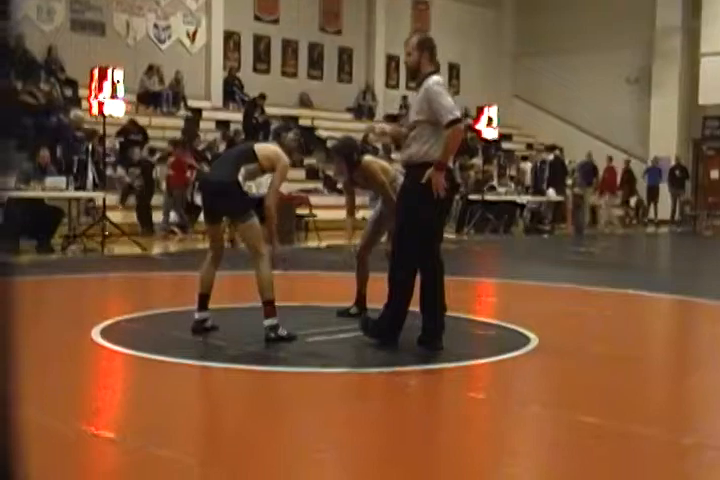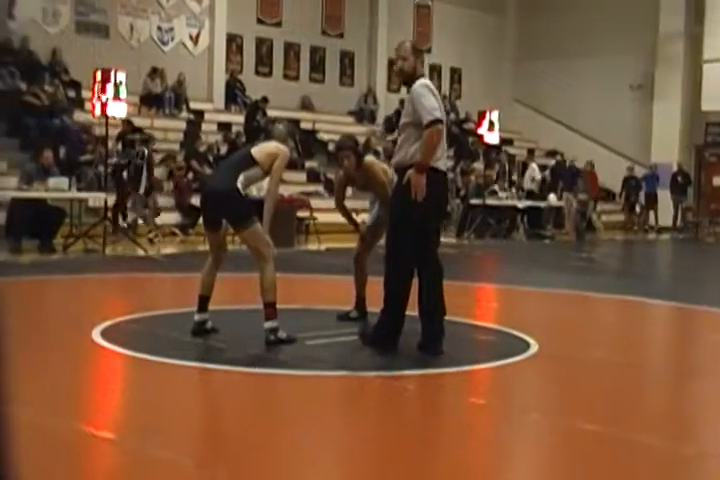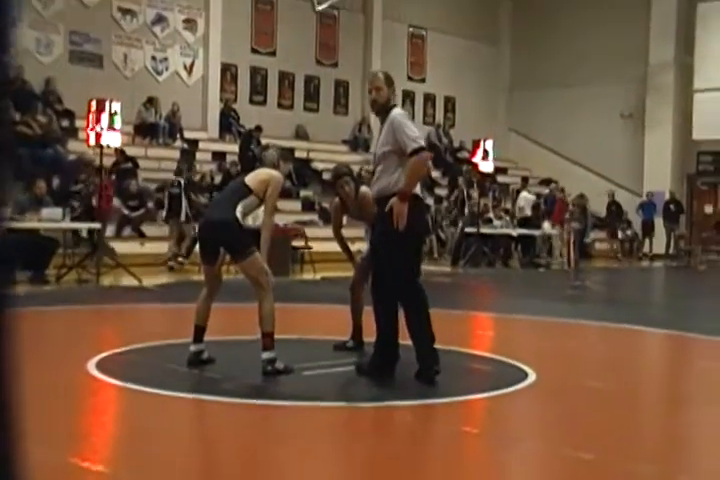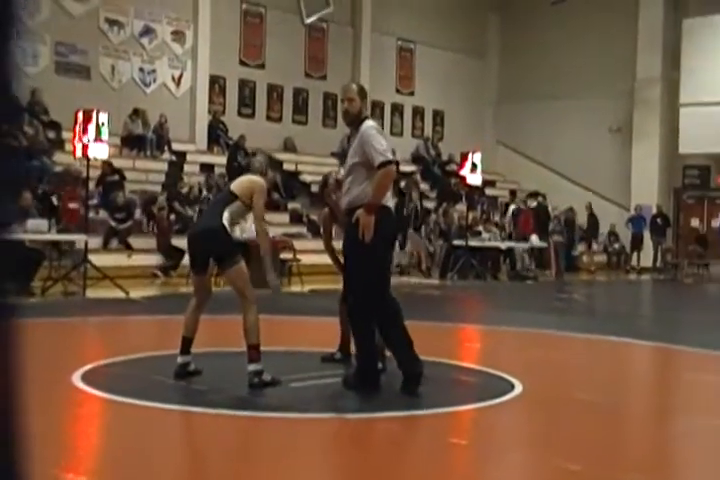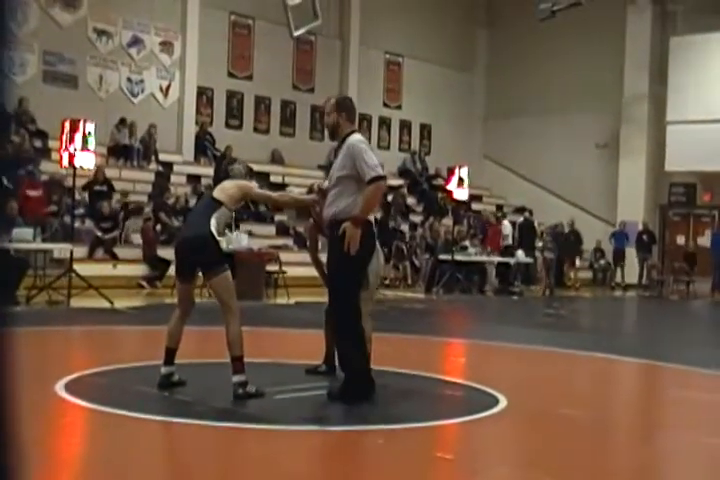
dt=0.7s
person 1, frame 1
left shoulder: (433, 86)
right shoulder: (425, 88)
left elbow: (457, 127)
left wrist: (439, 167)
right wrist: (398, 133)
left hip: (426, 178)
right hip: (423, 178)
left knee: (405, 255)
right knee: (427, 256)
left ankle: (389, 326)
right ankle: (432, 332)
person 1, frame 2
left shoulder: (420, 88)
right shoulder: (424, 90)
left elbow: (435, 128)
left wrist: (420, 169)
left hip: (418, 181)
right hip: (433, 182)
left knee: (400, 259)
right knee: (427, 259)
left ankle: (387, 332)
right ankle: (432, 336)
person 1, frame 3
left shoulder: (397, 118)
right shoulder: (387, 123)
left elbow: (422, 156)
left wrist: (404, 197)
left hip: (398, 211)
right hip: (391, 211)
left knee: (386, 287)
right knee: (407, 286)
left ankle: (384, 361)
right ankle: (426, 361)
person 1, frame 4
left shoulder: (367, 130)
right shoulder: (358, 134)
left elbow: (388, 169)
left wrist: (369, 209)
left hip: (368, 222)
right hip: (362, 222)
left knee: (360, 300)
right knee: (377, 298)
left ankle: (367, 373)
right ankle: (408, 365)
person 1, frame 5
left shoulder: (356, 145)
right shoulder: (345, 148)
left elbow: (378, 184)
left wrist: (357, 222)
right wrist: (325, 209)
left hip: (350, 234)
right hip: (345, 234)
left knee: (343, 310)
right knee: (346, 308)
left ankle: (355, 384)
right ankle: (360, 380)
person 2, frame 1
left shoulder: (258, 147)
right shoulder: (282, 158)
right elbow: (269, 203)
left wrist: (232, 229)
right wrist: (274, 240)
left hip: (208, 182)
right hip: (228, 185)
left knee: (215, 252)
right knee: (261, 253)
left ankle: (201, 317)
right ankle: (271, 326)
person 2, frame 2
left shoulder: (259, 148)
right shoulder: (282, 151)
right elbow: (271, 191)
left wrist: (225, 223)
right wrist: (265, 230)
left hip: (209, 190)
right hip: (229, 193)
left knee: (216, 256)
right knee: (266, 257)
left ankle: (200, 320)
right ankle: (272, 330)
person 2, frame 3
left shoulder: (255, 174)
right shoulder: (276, 177)
right elbow: (267, 219)
right wrist: (263, 260)
left hip: (207, 224)
right hip: (227, 225)
left knee: (211, 287)
right knee: (265, 287)
left ankle: (196, 350)
right ankle: (269, 359)
person 2, frame 4
left shoulder: (243, 181)
right shoulder: (259, 183)
right elbow: (260, 227)
right wrist: (269, 270)
left hip: (196, 233)
right hip: (215, 233)
left knee: (200, 298)
right knee: (248, 299)
left ankle: (183, 362)
right ankle: (256, 371)
person 2, frame 5
left shoulder: (220, 189)
right shoulder: (241, 187)
right elbow: (278, 199)
right wrist: (314, 199)
left hip: (184, 241)
right hip: (203, 242)
left knee: (183, 308)
right knee: (231, 311)
left ankle: (166, 373)
right ankle: (240, 382)
person 3, frame 1
left shoulder: (369, 166)
right shoulder: (348, 179)
left elbow: (392, 198)
right elbow: (350, 213)
left wrist: (394, 233)
right wrist: (349, 240)
right hip: (385, 202)
right knee: (362, 252)
right ankle: (360, 303)
person 3, frame 2
left shoulder: (370, 166)
right shoulder: (343, 177)
left elbow: (389, 197)
right elbow: (339, 203)
right wrist: (357, 226)
right hip: (381, 205)
right knee: (359, 256)
right ankle: (360, 308)
person 3, frame 3
left shoulder: (366, 195)
right shoulder: (337, 205)
right elbow: (337, 233)
right wrist: (352, 259)
right knee: (356, 286)
right ankle: (356, 338)
person 3, frame 4
right shoulder: (326, 215)
right elbow: (328, 244)
right wrist: (342, 270)
right knee: (346, 298)
left ankle: (379, 356)
right ankle: (344, 350)
person 3, frame 5
right shoulder: (313, 226)
right elbow: (314, 256)
right wrist: (327, 281)
left hip: (368, 259)
left knee: (360, 313)
right knee: (331, 312)
right ankle: (329, 362)
